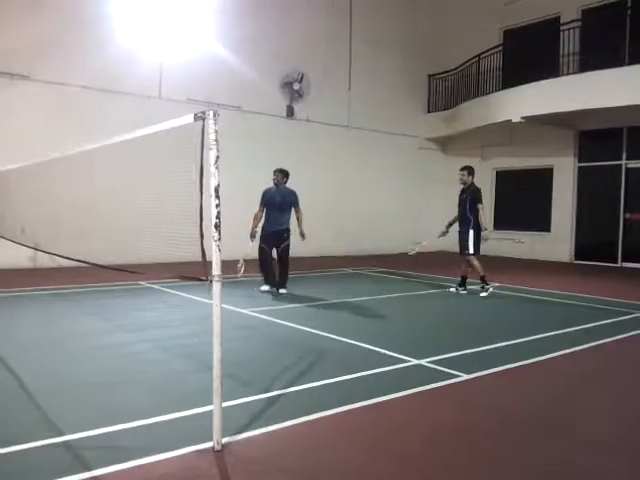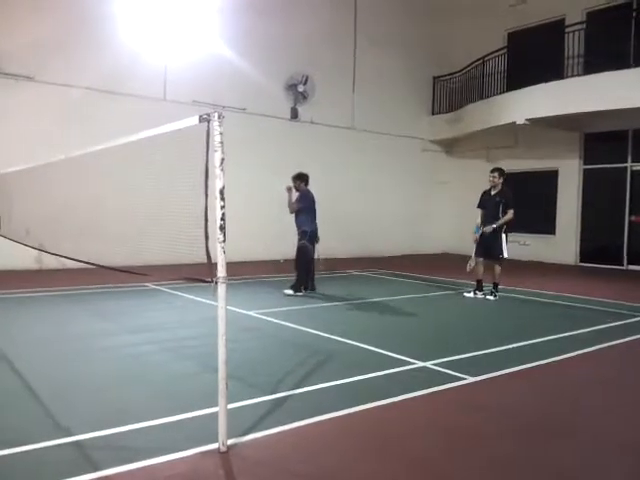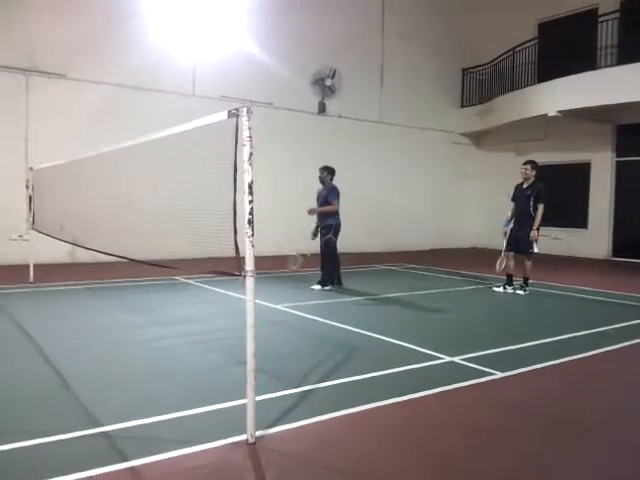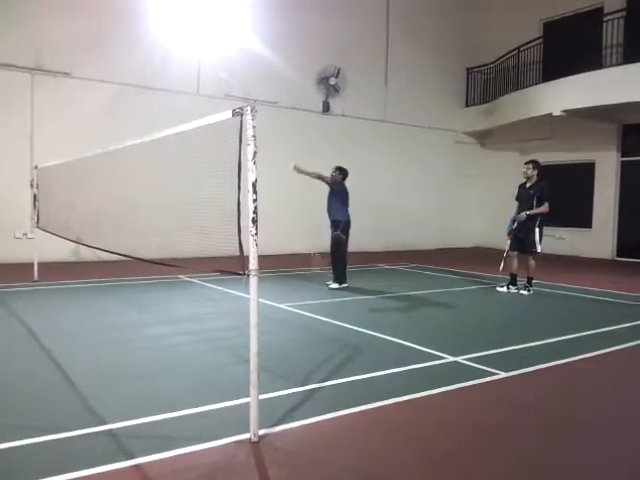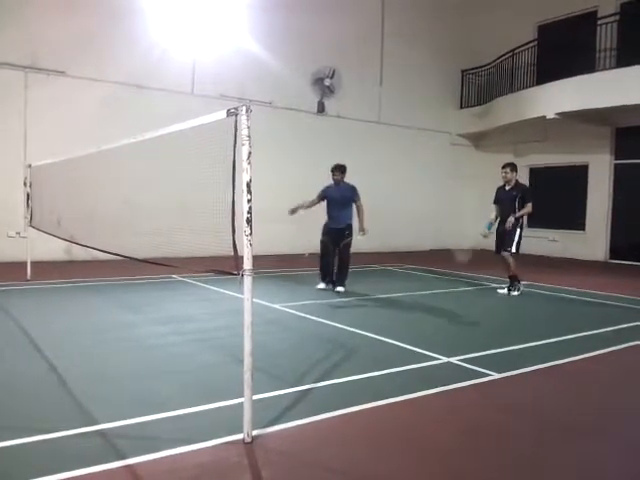
dt=1s
person 1, frame 1
left shoulder: (475, 190)
right shoulder: (463, 191)
left elbow: (480, 210)
left wrist: (483, 228)
right wrist: (448, 226)
left hip: (471, 229)
right hip: (464, 229)
left knee: (470, 256)
right knee: (465, 257)
left ankle: (485, 284)
right ankle: (462, 285)
person 1, frame 2
left shoulder: (506, 194)
right shoulder: (485, 194)
left elbow: (510, 215)
left wrist: (494, 226)
right wrist: (477, 231)
left hip: (498, 233)
right hip: (484, 233)
left knee: (497, 262)
right knee: (478, 260)
left ankle: (495, 291)
right ankle: (479, 290)
person 1, frame 3
left shoulder: (538, 188)
right shoulder: (518, 187)
left elbow: (540, 209)
left wrist: (535, 228)
right wrist: (506, 224)
left hip: (529, 229)
right hip: (516, 227)
left knee: (527, 256)
right knee: (509, 254)
left ankle: (525, 285)
right ankle: (509, 284)
person 1, frame 4
left shoulder: (542, 187)
right shoulder: (521, 187)
left elbow: (545, 208)
left wrist: (527, 213)
right wrist: (511, 224)
left hip: (533, 227)
right hip: (519, 226)
left knee: (530, 256)
right knee: (512, 253)
left ankle: (529, 285)
right ankle: (512, 284)
person 1, frame 5
left shoulder: (522, 189)
right shoulder: (499, 190)
left elbow: (529, 208)
left wrist: (514, 216)
right wrist: (489, 226)
left hip: (515, 227)
right hip: (501, 227)
left knee: (506, 254)
right knee: (504, 256)
left ankle: (517, 282)
right ankle: (512, 285)
person 2, frame 1
left shoulder: (291, 194)
right shoulder: (267, 192)
left elbow: (298, 212)
right elbow: (260, 211)
left wrist: (301, 228)
right wrist: (253, 227)
left hip: (283, 231)
right hip: (267, 230)
left knee: (283, 259)
right knee: (264, 258)
left ankle: (281, 285)
right ankle: (269, 282)
person 2, frame 2
left shoulder: (304, 195)
right shoulder: (305, 195)
left elbow: (291, 209)
left wrist: (289, 194)
right wrist: (315, 234)
left hip: (307, 232)
right hip: (308, 231)
left knee: (301, 260)
right knee: (307, 260)
left ankle: (297, 288)
right ankle: (309, 286)
person 2, frame 3
left shoulder: (332, 189)
right shoulder: (321, 191)
left elbow: (335, 207)
left wrist: (317, 209)
right wrist: (316, 227)
left hip: (331, 225)
right hip: (324, 226)
left knee: (327, 254)
right knee: (331, 254)
left ankle: (325, 282)
right ankle: (335, 281)
person 2, frame 4
left shoulder: (338, 184)
right shoulder: (336, 188)
left elbow: (321, 176)
left wrist: (302, 171)
left hip: (340, 223)
right hip: (339, 223)
left knee: (337, 252)
right knee: (337, 252)
left ankle: (340, 280)
right ankle: (338, 279)
person 2, frame 5
left shoulder: (351, 189)
right shoulder: (328, 189)
left elbow: (359, 206)
right elbow: (313, 202)
left wrist: (361, 224)
right wrist: (299, 207)
left hip: (345, 228)
right hip: (330, 227)
left knee: (343, 257)
right knee: (326, 255)
left ankle: (340, 283)
right ankle: (326, 281)
